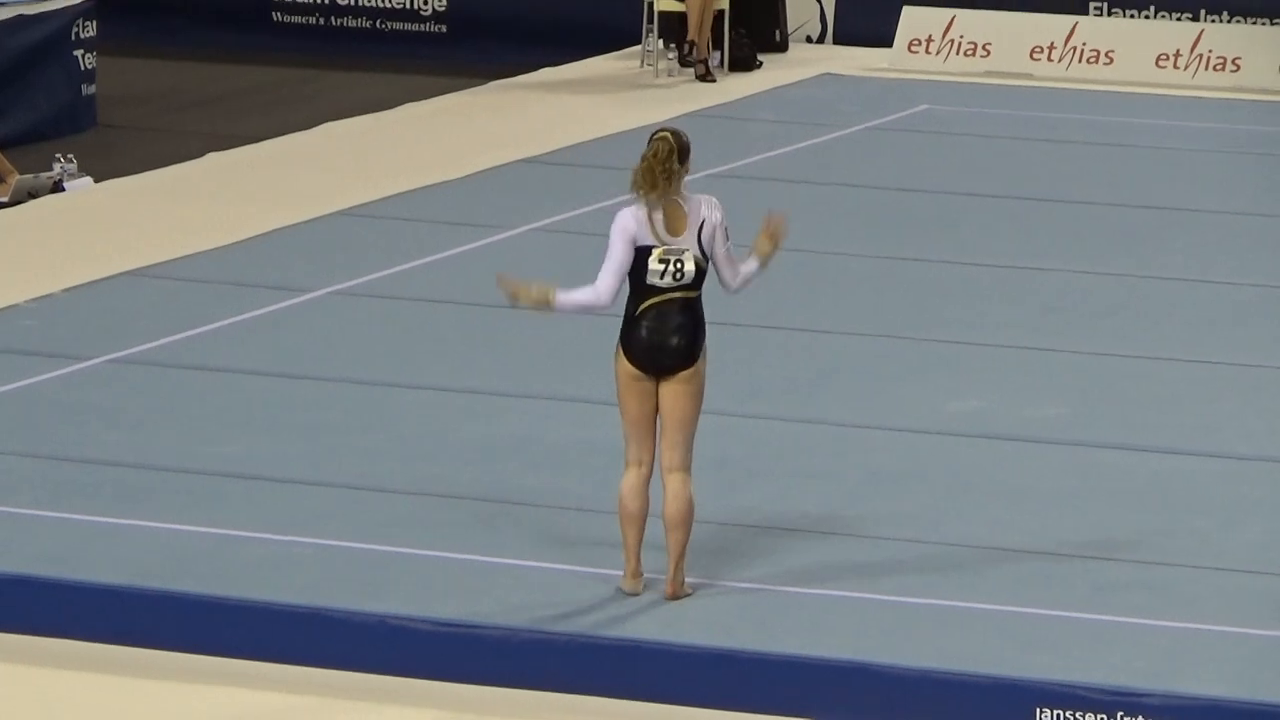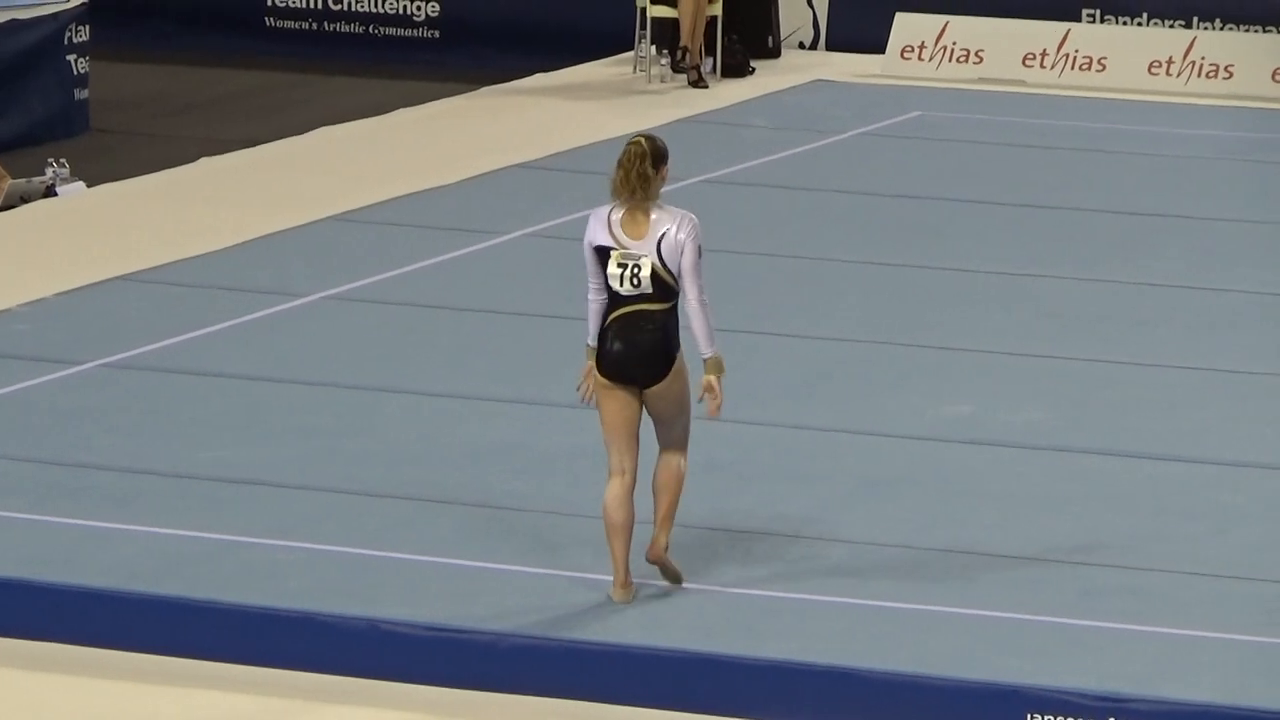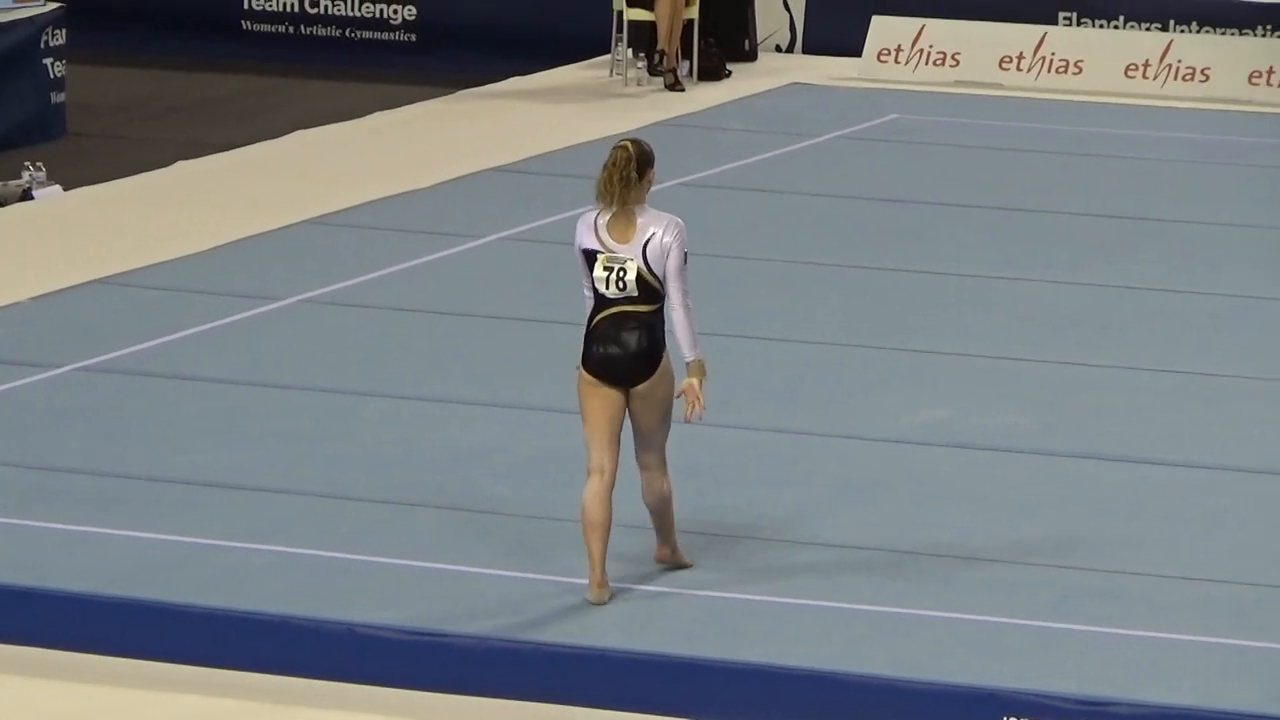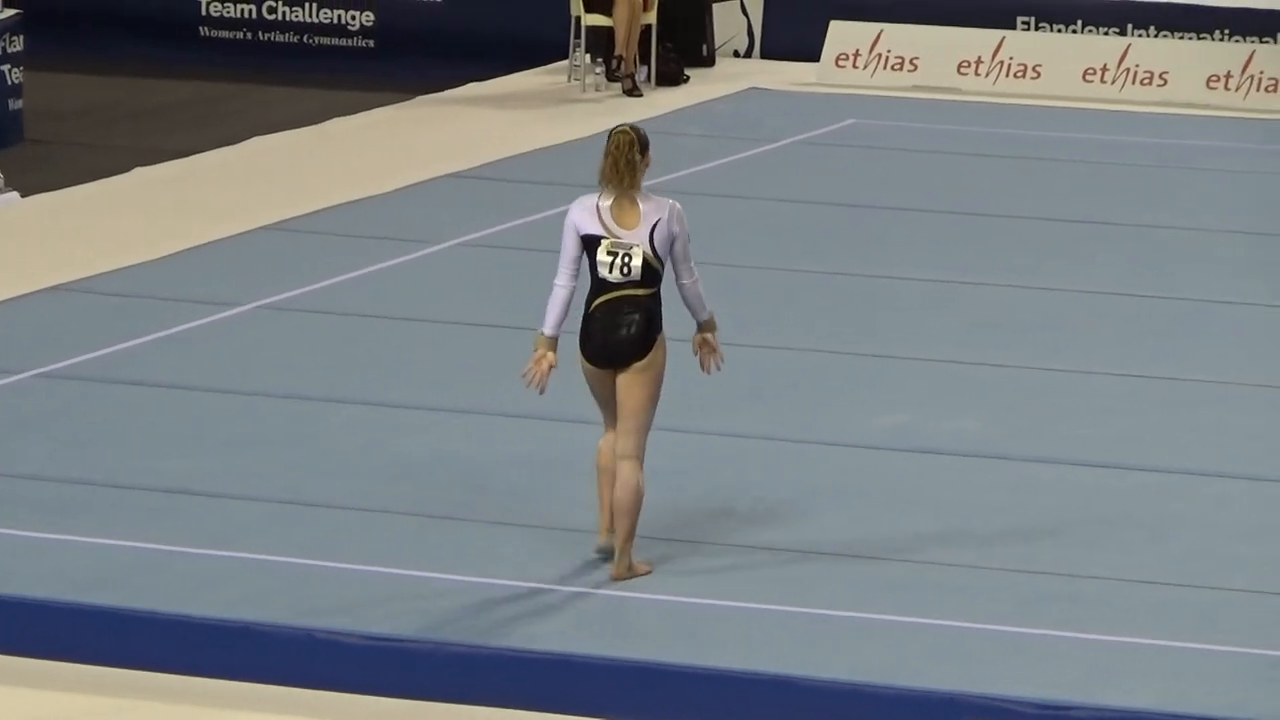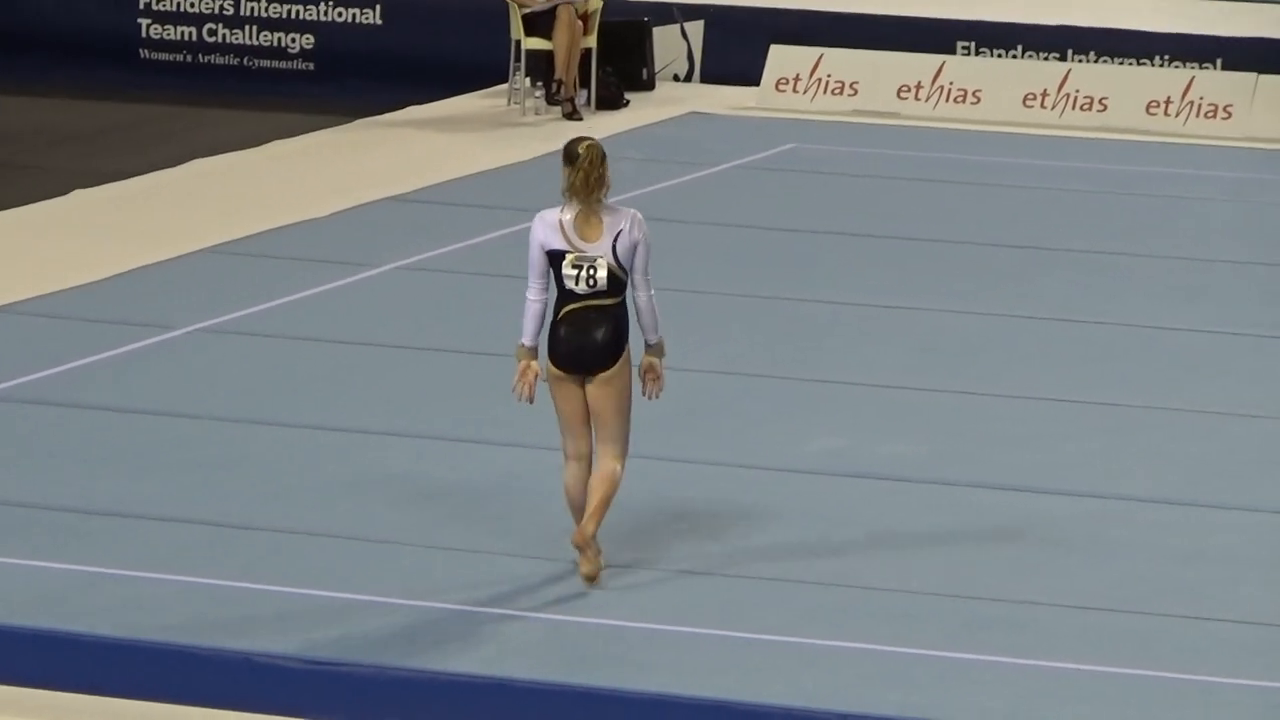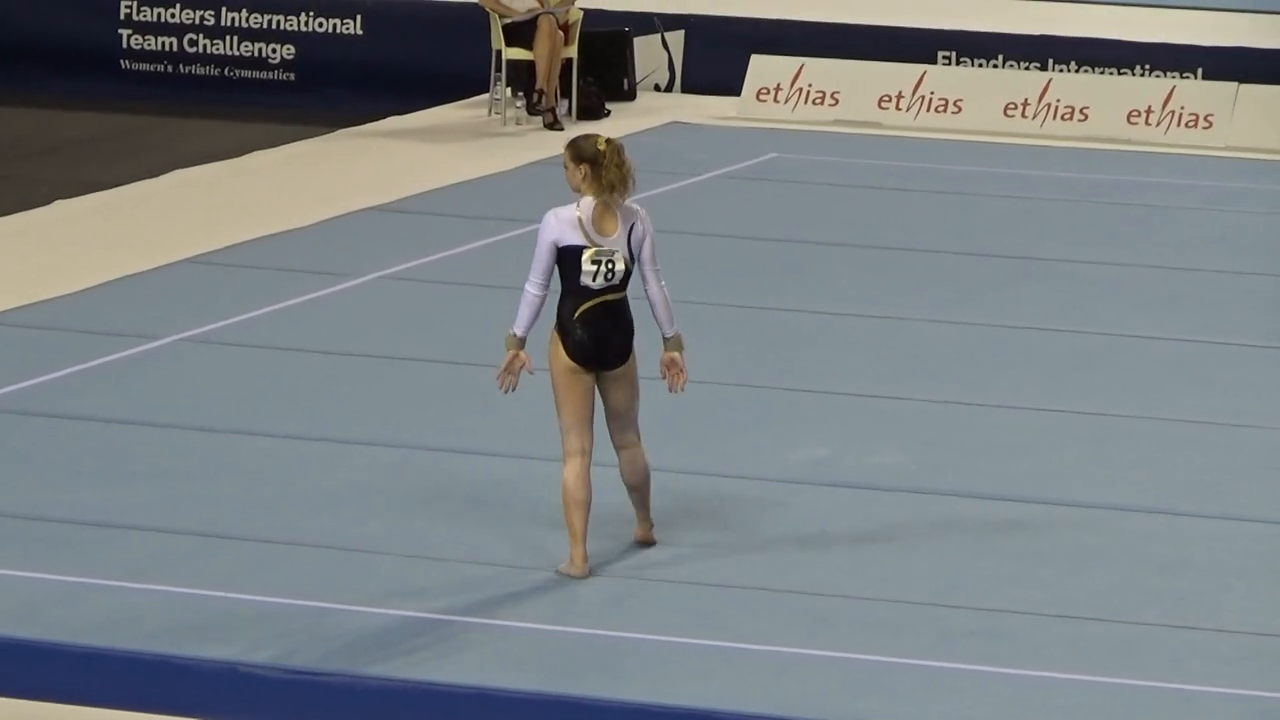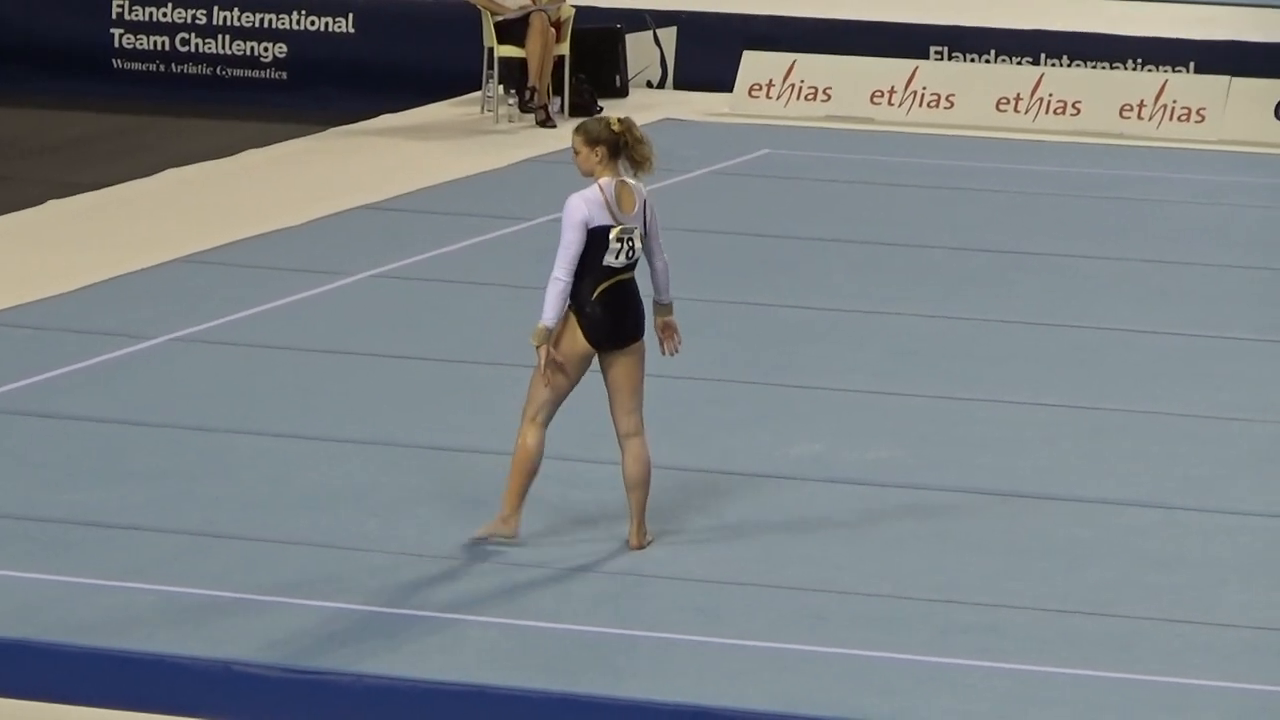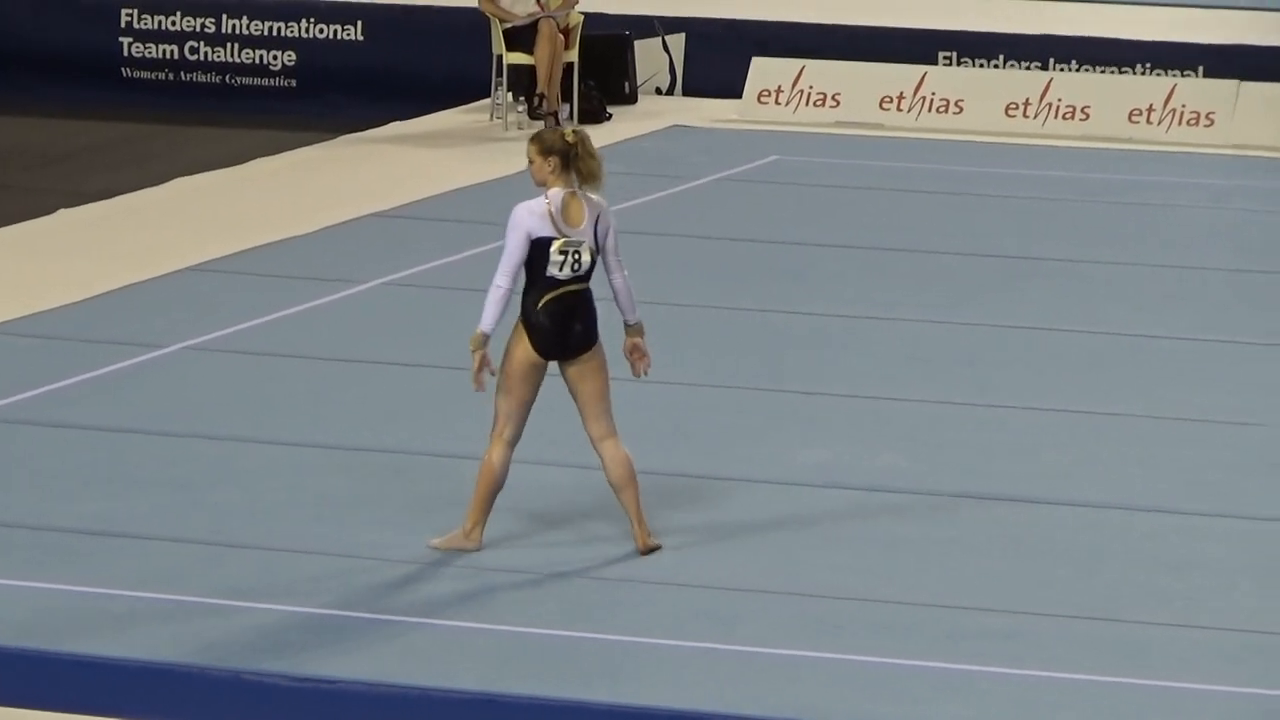
dt=0.4s
person 1, frame 1
left shoulder: (631, 219)
right shoulder: (710, 213)
left elbow: (603, 295)
right elbow: (732, 283)
left wrist: (547, 297)
right wrist: (762, 256)
left hip: (639, 344)
right hip: (687, 346)
left knee: (636, 464)
right knee: (677, 469)
left ankle: (633, 571)
right ankle: (675, 578)
person 1, frame 2
left shoulder: (598, 222)
right shoulder: (682, 225)
left elbow: (595, 295)
right elbow: (694, 299)
left wrist: (593, 353)
right wrist: (711, 365)
left hip: (613, 352)
right hip: (660, 353)
left knee: (620, 471)
right knee: (674, 447)
left ankle: (622, 580)
right ankle: (660, 541)
person 1, frame 3
left shoulder: (586, 225)
right shoulder: (668, 229)
right elbow: (678, 302)
right wrist: (693, 368)
left hip: (598, 352)
right hip: (646, 354)
left knee: (599, 472)
right knee: (652, 462)
left ankle: (597, 579)
right ankle: (666, 546)
person 1, frame 4
left shoulder: (581, 211)
right shoulder: (668, 213)
left elbow: (564, 281)
right elbow: (686, 278)
left wrist: (547, 341)
right wrist: (705, 326)
left hip: (596, 332)
right hip: (642, 335)
left knee: (611, 431)
right knee: (630, 452)
left ankle: (606, 527)
right ankle: (623, 559)
person 1, frame 5
left shoulder: (544, 224)
right shoulder: (631, 223)
left elbow: (536, 294)
right elbow: (643, 293)
left wrist: (527, 352)
right wrist: (653, 350)
left hip: (563, 341)
right hip: (608, 343)
left knee: (575, 454)
right knee: (611, 453)
left ankle: (589, 544)
right ankle: (587, 533)
person 1, frame 6
left shoulder: (558, 221)
right shoulder: (636, 217)
left elbow: (536, 287)
right elbow: (654, 284)
left wrist: (517, 343)
right wrist: (671, 343)
left hip: (574, 336)
right hip: (618, 334)
left knee: (576, 451)
right knee: (627, 440)
left ankle: (577, 555)
right ankle: (644, 525)
person 1, frame 7
left shoulder: (581, 203)
right shoulder: (641, 195)
left elbow: (563, 273)
right elbow: (657, 258)
left wrist: (545, 336)
right wrist: (664, 310)
left hip: (589, 317)
right hip: (628, 315)
left knee: (534, 418)
right knee: (631, 431)
left ankle: (509, 517)
right ankle: (637, 530)
person 1, frame 8
left shoulder: (528, 213)
right shoulder: (598, 209)
left elbow: (504, 280)
right elbow: (617, 274)
left wrist: (481, 341)
right wrist: (634, 330)
left hip: (538, 327)
right hip: (580, 326)
left knee: (503, 436)
right knee: (605, 435)
left ankle: (471, 531)
right ankle: (641, 532)
